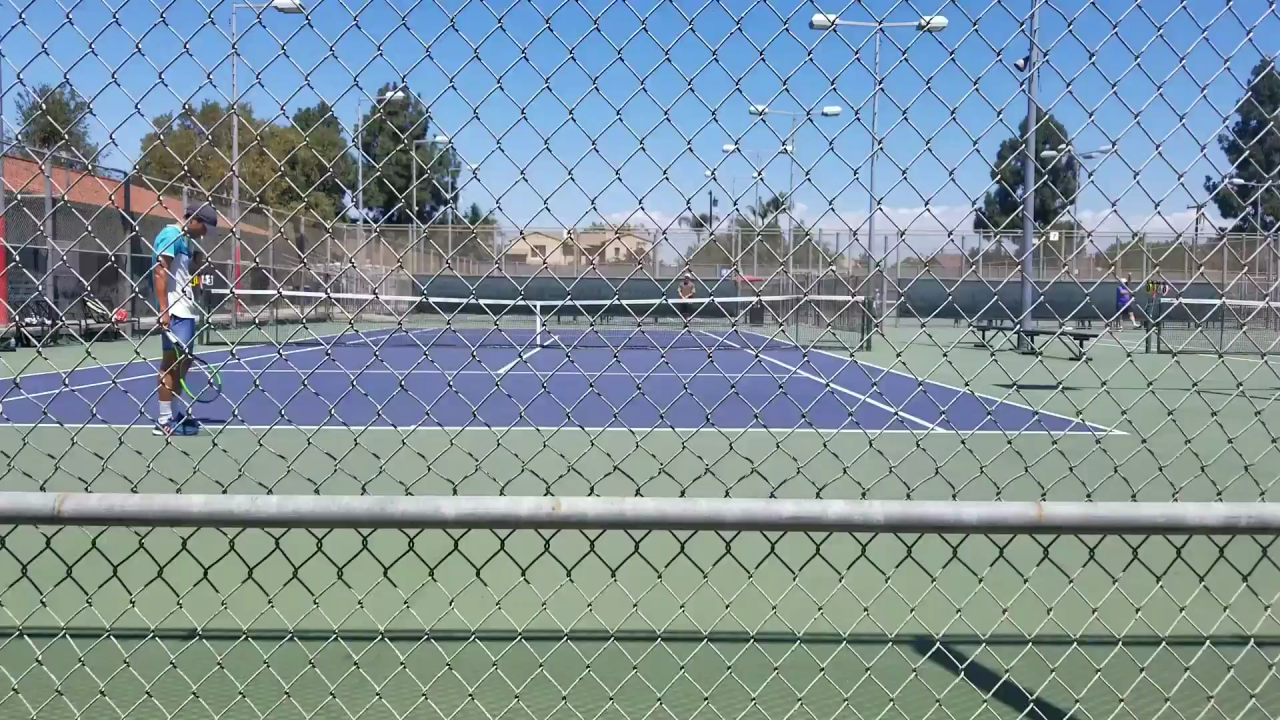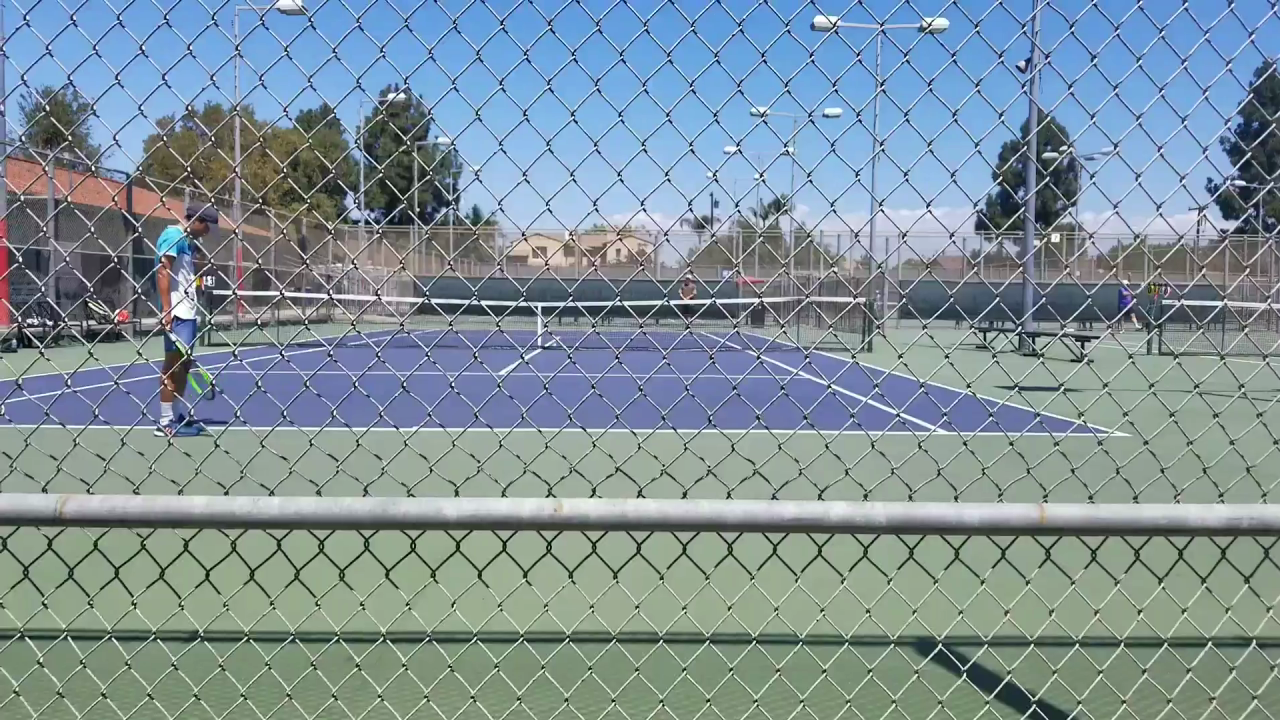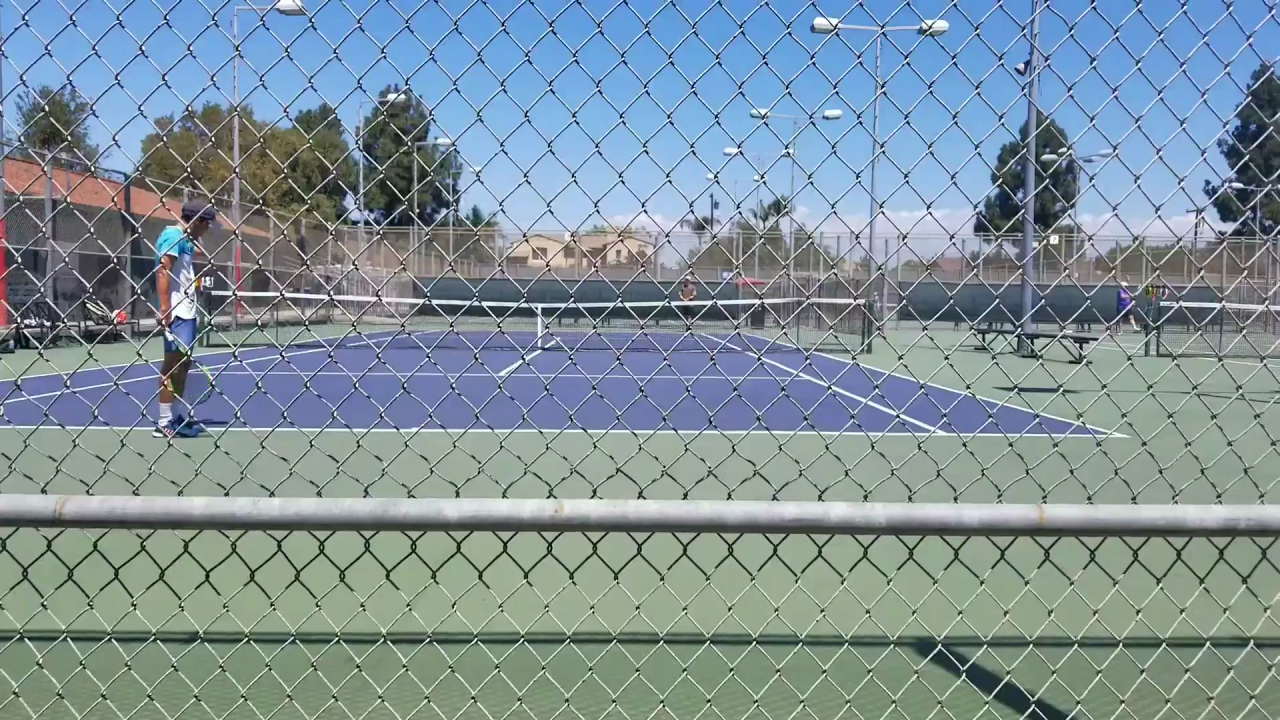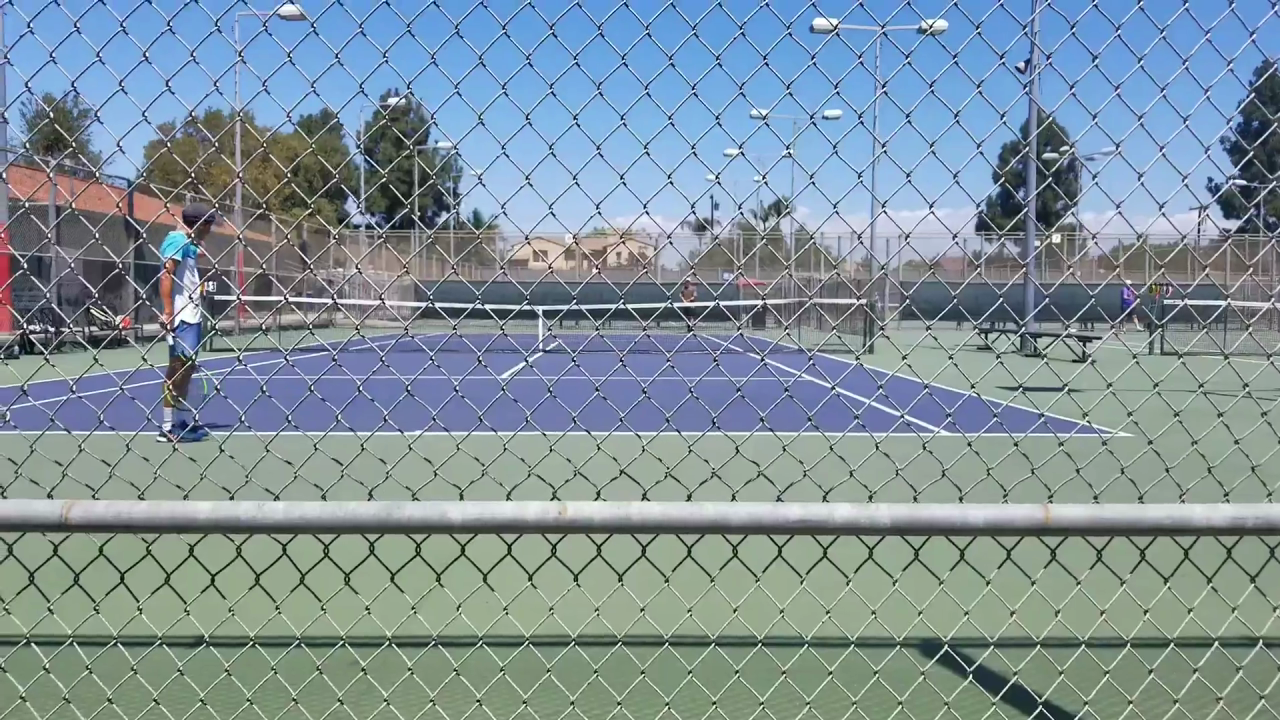
dt=0.1s
person 1, frame 1
left shoulder: (183, 239)
right shoulder: (171, 235)
right elbow: (159, 271)
left wrist: (197, 256)
right wrist: (164, 309)
left hip: (186, 311)
right hip: (175, 312)
left knee: (183, 362)
right knee: (172, 362)
person 1, frame 2
left shoulder: (185, 239)
right shoulder: (173, 235)
left elbow: (191, 269)
right elbow: (162, 271)
left wrist: (196, 243)
right wrist: (167, 309)
left hip: (187, 312)
right hip: (177, 313)
left knee: (184, 363)
right knee: (174, 363)
person 1, frame 3
left shoulder: (183, 237)
right shoulder: (173, 235)
left elbow: (198, 251)
right elbow: (162, 270)
left wrist: (194, 234)
right wrist: (164, 308)
left hip: (187, 311)
right hip: (177, 313)
left knee: (183, 364)
right knee: (173, 363)
right ankle: (164, 423)
person 1, frame 4
left shoulder: (186, 241)
right shoulder: (177, 239)
left elbow: (202, 251)
right elbow: (166, 274)
left wrist: (196, 237)
right wrist: (167, 312)
left hip: (191, 316)
right hip: (181, 317)
left knee: (187, 368)
right knee: (178, 368)
